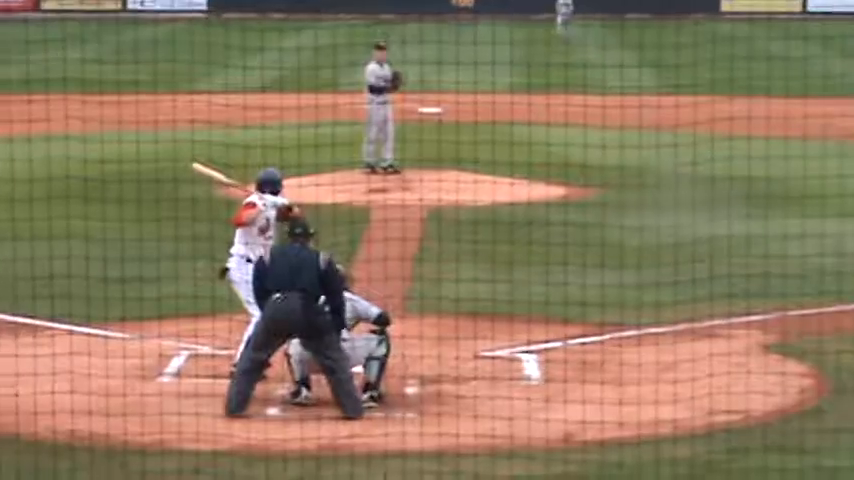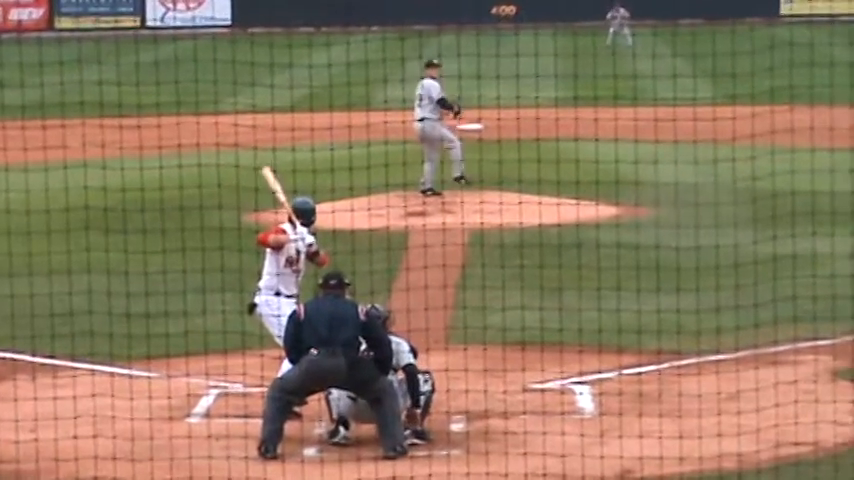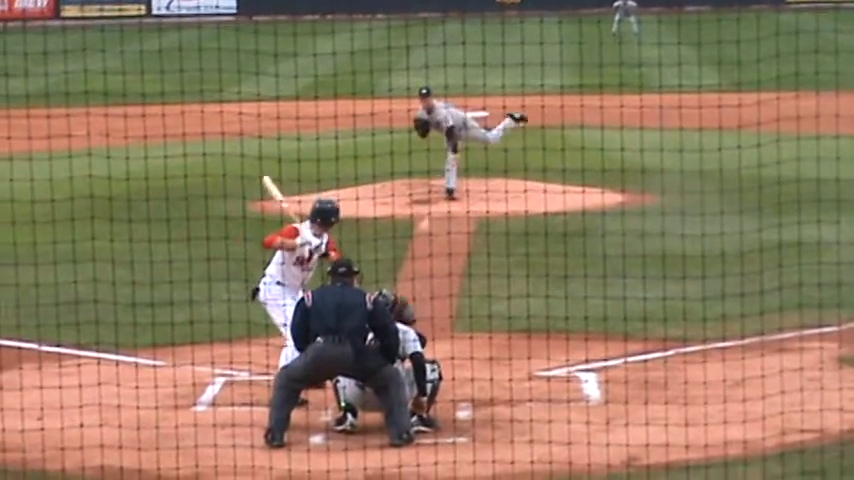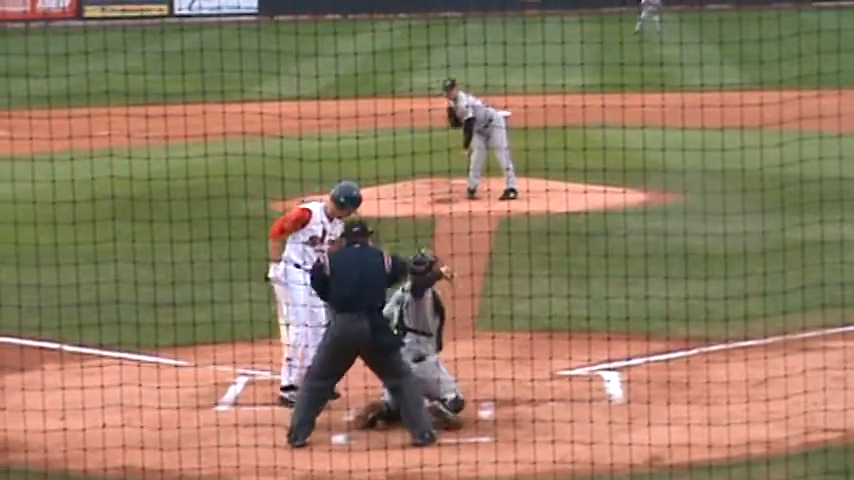
dt=1s
person 1, frame 1
left shoulder: (271, 206)
right shoulder: (253, 204)
left elbow: (295, 215)
right elbow: (238, 221)
left wrist: (285, 205)
right wrist: (263, 206)
left hip: (256, 267)
right hip: (244, 268)
right knee: (261, 315)
person 1, frame 2
left shoulder: (303, 238)
right shoulder: (282, 232)
left elbow: (322, 261)
right elbow: (263, 239)
left wrist: (313, 246)
right wrist: (293, 237)
left hip: (286, 302)
right hip: (273, 302)
person 1, frame 3
left shoulder: (325, 239)
right shoulder: (296, 231)
left elbow: (336, 259)
right elbow: (269, 242)
left wrist: (322, 250)
right wrist: (299, 243)
left hip: (295, 292)
right hip: (275, 290)
person 1, frame 4
left shoulder: (337, 225)
right shoulder: (307, 213)
right elbow: (276, 232)
right wrist: (274, 265)
left hip: (313, 277)
right hip: (292, 275)
left knee: (319, 329)
right knee: (298, 331)
right ankle: (288, 388)
person 2, frame 1
left shoulder: (268, 258)
right shoulder: (322, 259)
left elbow: (259, 292)
right elbow: (336, 295)
right wrist: (337, 326)
left hip: (275, 310)
right hip: (307, 312)
left knee: (253, 356)
right knee: (333, 357)
left ankle: (234, 405)
right ankle: (352, 407)
person 2, frame 2
left shoulder: (302, 311)
right shoulder: (359, 311)
left elbow: (291, 347)
right elbow: (382, 346)
right wrist: (380, 373)
left hip: (313, 365)
right hip: (348, 365)
left knee: (278, 392)
right knee: (384, 392)
left ankle: (268, 447)
right ankle: (394, 446)
person 2, frame 3
left shoulder: (310, 298)
right shoulder: (368, 299)
left elbow: (298, 335)
right elbow: (389, 334)
right wrist: (387, 361)
left hip: (319, 352)
right hip: (355, 353)
left knee: (285, 380)
right knee: (391, 380)
left ankle: (275, 435)
right ankle: (400, 433)
person 2, frame 4
left shoulder: (327, 261)
right shoulder: (384, 259)
left elbow: (319, 288)
right elbow: (400, 272)
left hip: (341, 326)
right hip: (373, 327)
left knee: (315, 380)
right knee: (402, 378)
left ankle: (298, 433)
right ankle: (422, 432)
person 3, frame 1
right shoulder: (352, 298)
right elbow: (383, 319)
left hip: (310, 357)
right hip: (343, 352)
left knee: (294, 345)
right knee: (380, 340)
left ankle: (302, 389)
right ankle: (370, 392)
person 3, frame 2
right shoulder: (397, 343)
right elbow: (411, 373)
right wrist: (415, 407)
left hip: (355, 409)
right knee: (425, 378)
left ankle: (341, 428)
right ankle: (413, 429)
person 3, frame 3
right shoulder: (405, 330)
right elbow: (418, 362)
right wrist: (421, 395)
left hip: (362, 397)
left knee: (340, 374)
right knee: (432, 368)
left ankle: (348, 414)
right ankle: (419, 416)
person 3, frame 4
left shoulder: (400, 292)
right shoulder: (424, 293)
right elbow: (418, 284)
right wrist: (440, 273)
right hip: (424, 365)
left knee: (393, 407)
right knee: (456, 401)
left ankle: (382, 409)
right ankle: (444, 407)
person 4, frame 1
left shoulder: (387, 67)
right shoulder: (371, 68)
right elbow: (372, 88)
left wrist: (393, 85)
right wrist: (386, 87)
left hip: (387, 104)
right hip: (375, 105)
left knee: (388, 134)
right knee: (372, 135)
left ankle: (387, 163)
right ankle: (369, 163)
person 4, frame 2
left shoulder: (421, 85)
right shoulder: (433, 84)
right elbow: (442, 103)
left wrist: (449, 106)
right wrist: (454, 108)
left hip: (421, 125)
right hip: (429, 124)
left knee: (431, 157)
right knee: (454, 143)
left ankle: (426, 187)
right ankle: (458, 175)
person 4, frame 3
left shoulder: (440, 111)
right shoulder: (421, 114)
left elbow: (450, 132)
right elbow: (423, 134)
left wrist: (454, 151)
right wrist: (420, 128)
left hip: (464, 126)
right hip: (454, 133)
left knee: (491, 138)
right knee: (450, 161)
left ankle: (511, 119)
right ankle: (449, 190)
person 4, frame 4
left shoulder: (464, 103)
right shoulder: (453, 103)
left elbow: (469, 126)
right elbow: (456, 124)
left wrist: (466, 147)
right wrist: (451, 116)
left hip: (494, 124)
right hip: (480, 129)
left knee: (502, 155)
right knee: (477, 157)
left ankle: (511, 189)
right ankle: (471, 188)
